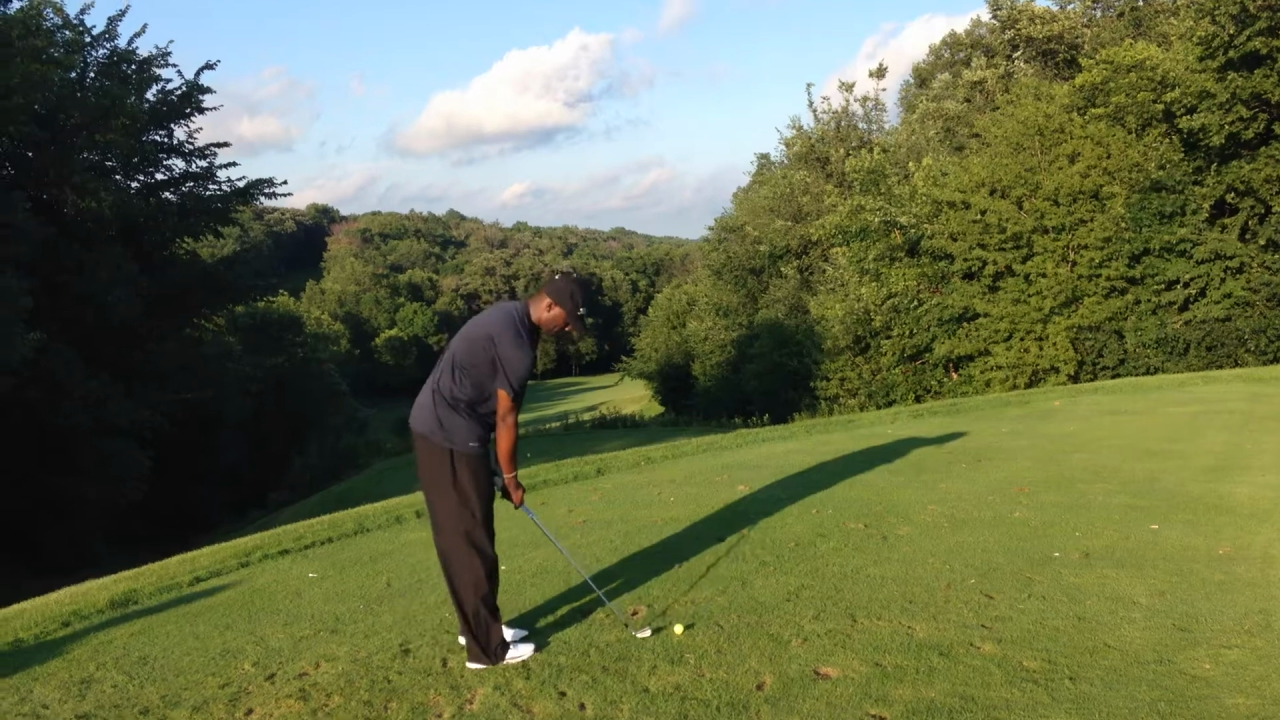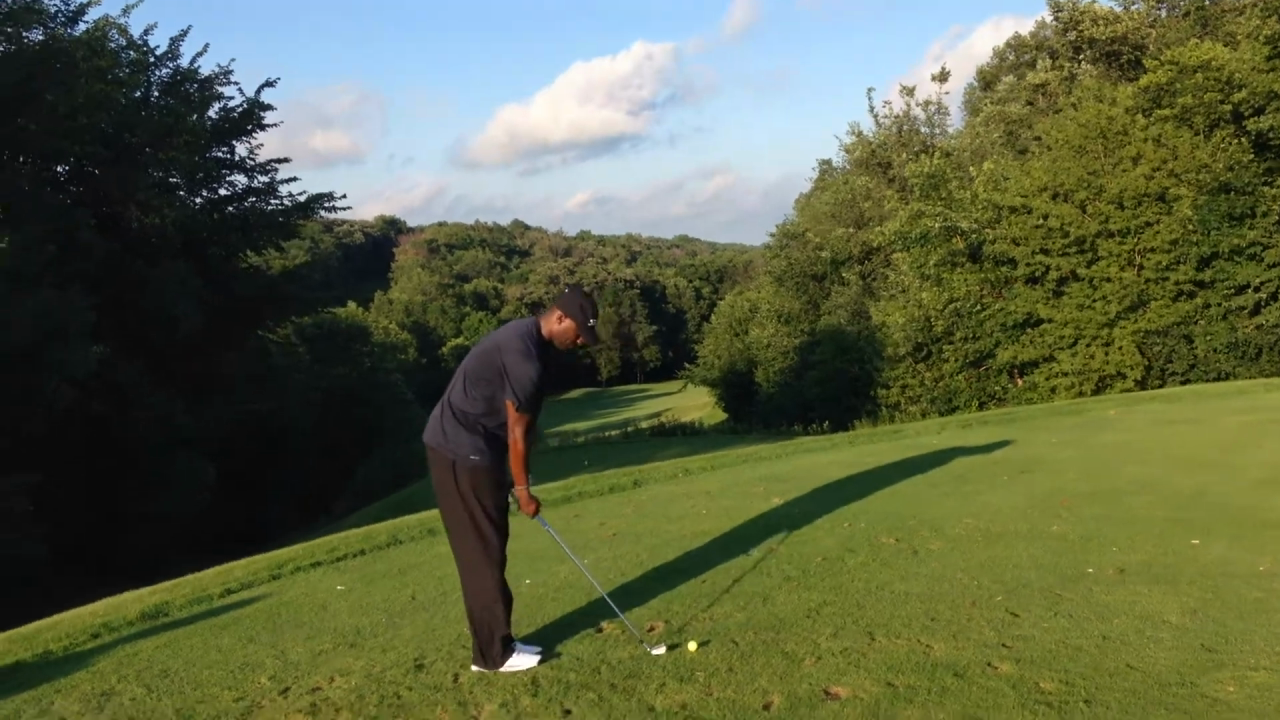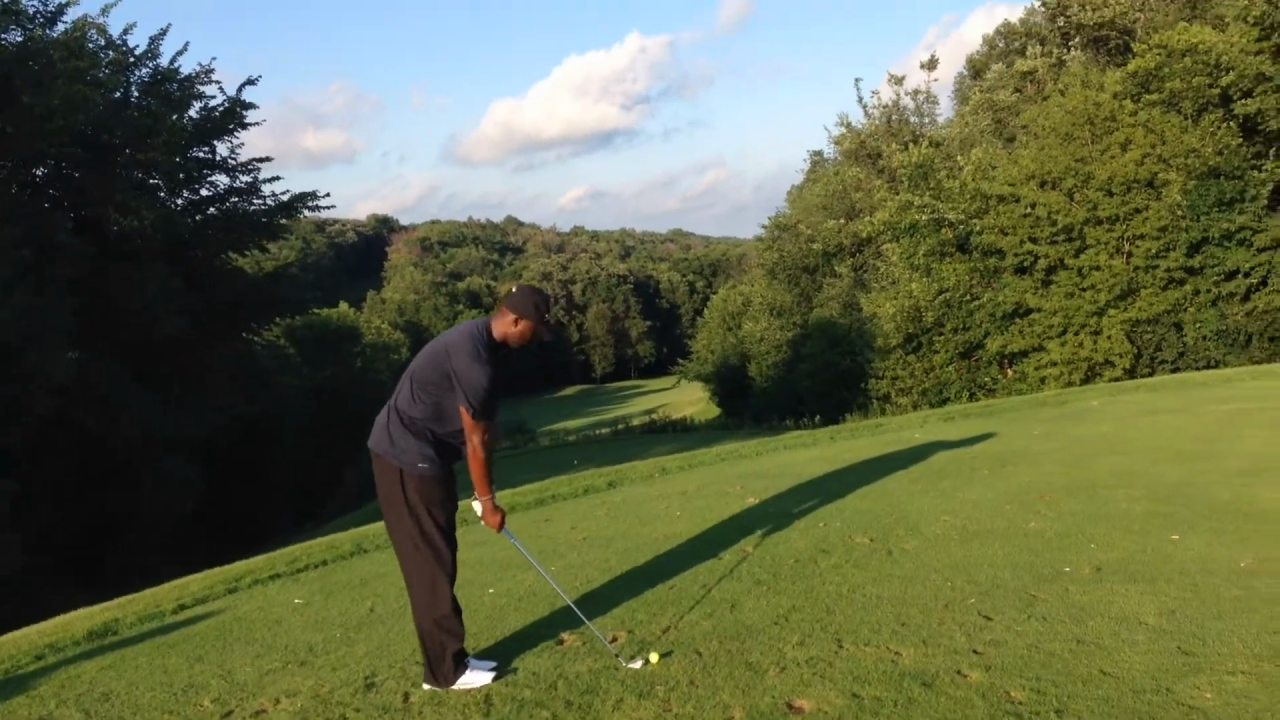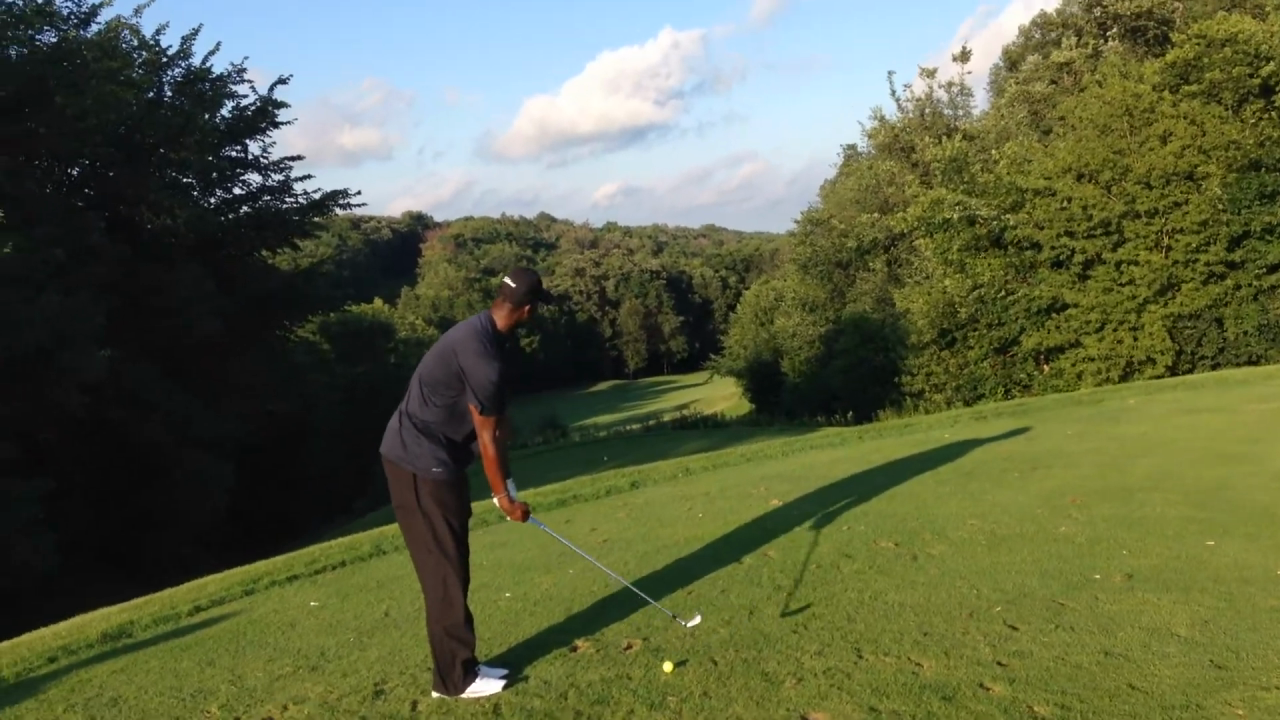
dt=0.7s
person 1, frame 1
left shoulder: (510, 315)
right shoulder: (516, 343)
right elbow: (505, 418)
left wrist: (500, 467)
right wrist: (510, 478)
left hip: (439, 428)
right hip: (450, 437)
left knee: (470, 535)
right knee: (471, 542)
left ankle: (477, 624)
right ankle: (487, 648)
person 1, frame 2
left shoulder: (528, 337)
right shoulder: (524, 355)
left elbow: (522, 424)
right elbow: (517, 431)
left wrist: (518, 479)
right wrist: (523, 489)
left hip: (474, 447)
right hip: (461, 451)
left knee: (491, 548)
right knee: (482, 552)
left ankle: (498, 641)
right ankle: (492, 653)
person 1, frame 3
left shoulder: (479, 338)
right shoulder: (473, 358)
left elbow: (486, 427)
right elbow: (475, 439)
left wrist: (488, 490)
right wrist: (487, 501)
left hip: (422, 454)
right hip: (407, 457)
left knee: (439, 560)
right knee: (430, 564)
left ankle: (451, 656)
right ankle: (445, 670)
person 1, frame 4
left shoulder: (483, 335)
right shoulder: (481, 354)
left elbow: (499, 421)
right elbow: (486, 435)
left wrist: (507, 482)
right wrist: (503, 497)
left hip: (433, 457)
right hip: (420, 461)
left knee: (452, 566)
right knee: (444, 569)
left ankle: (460, 664)
right ankle: (454, 678)
